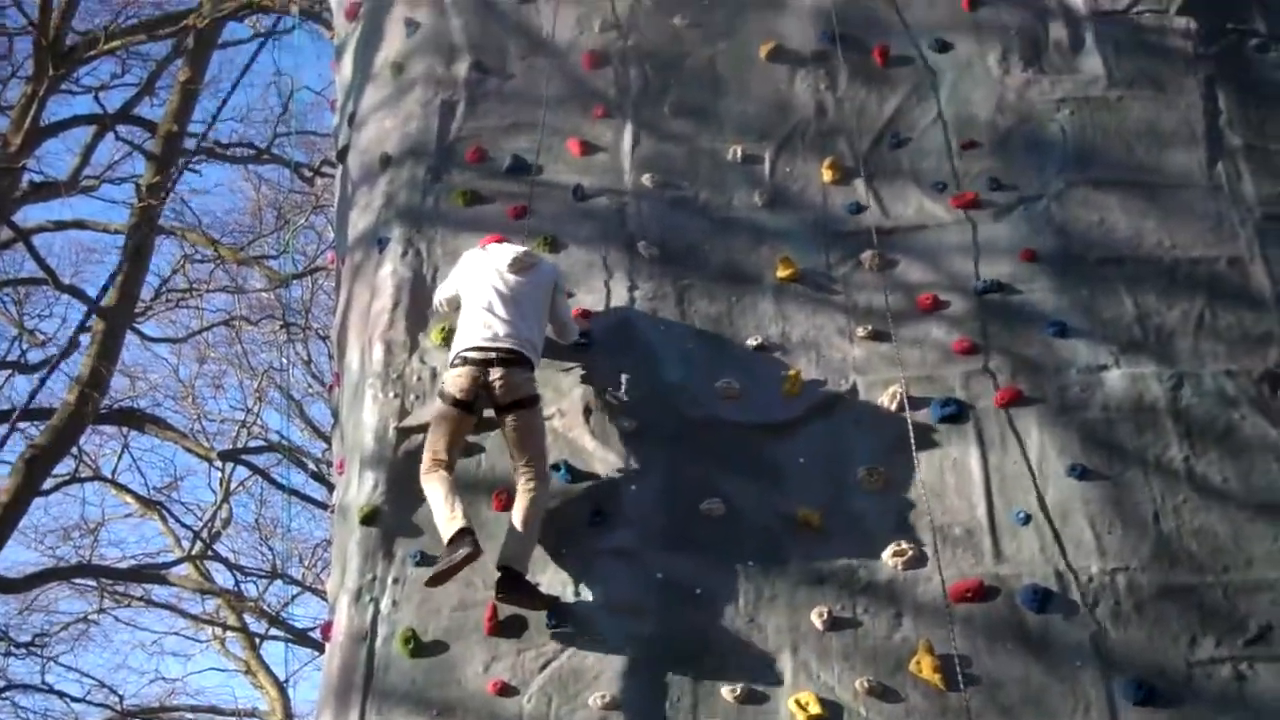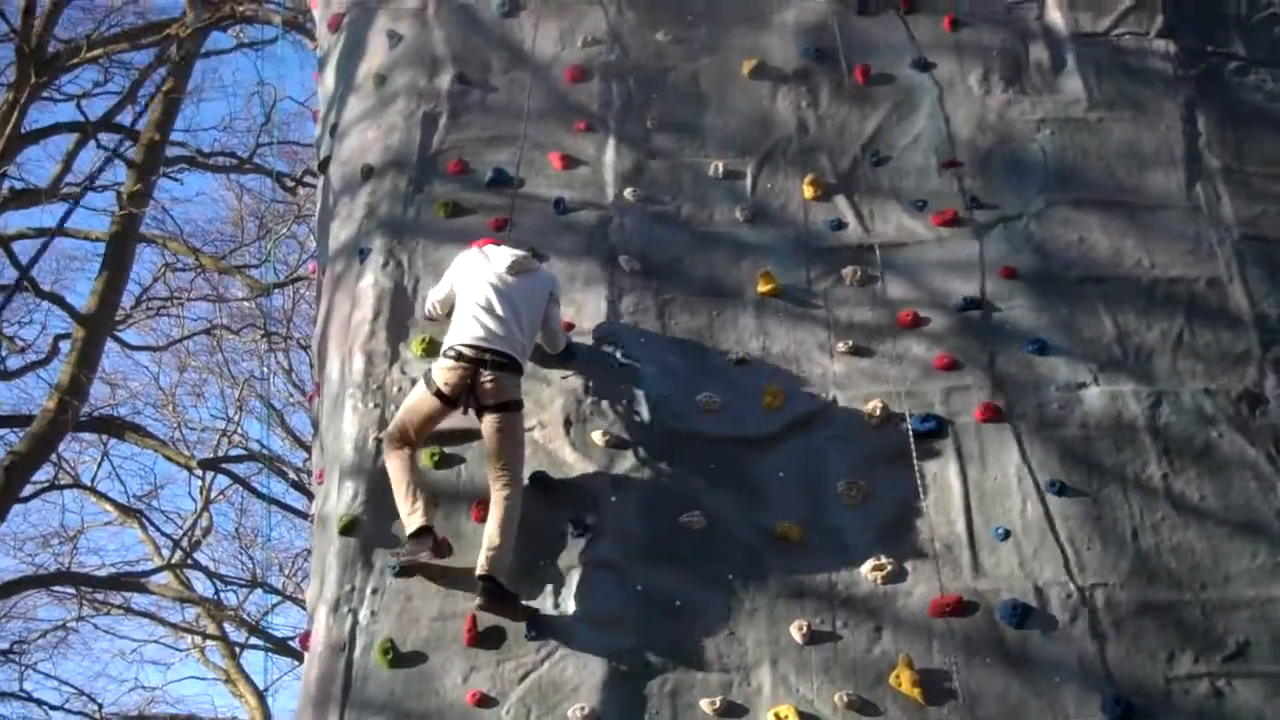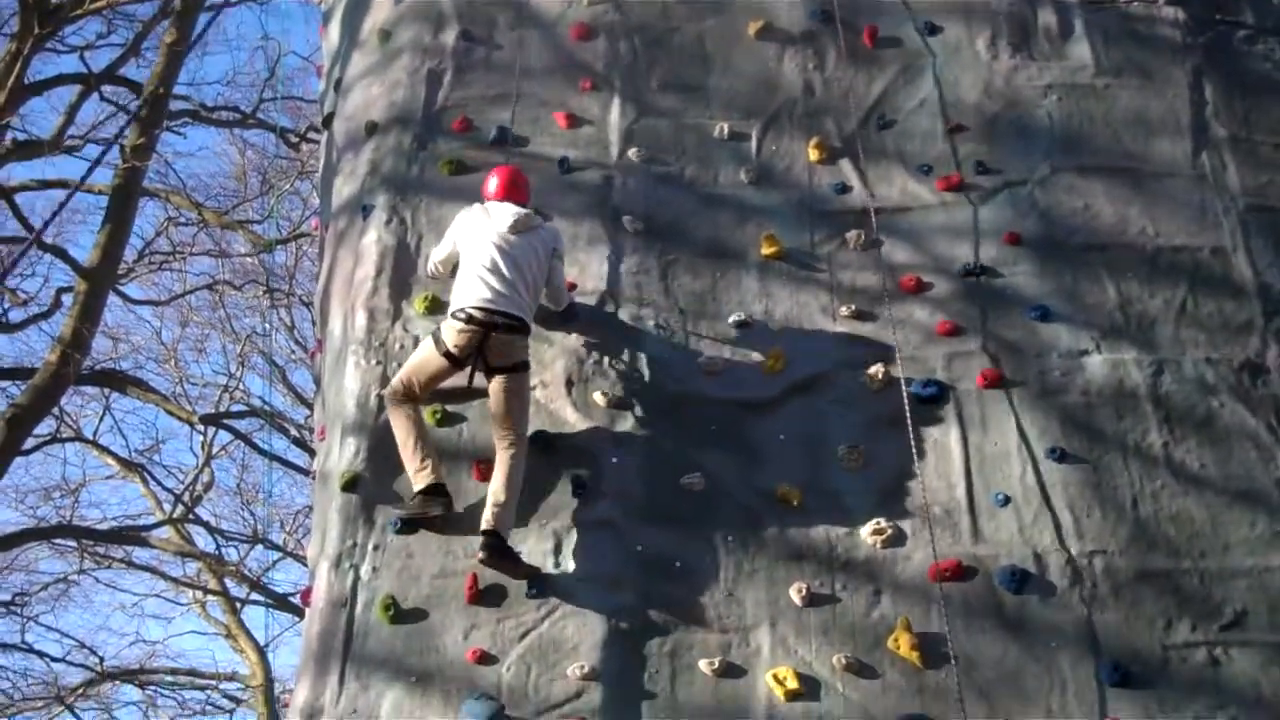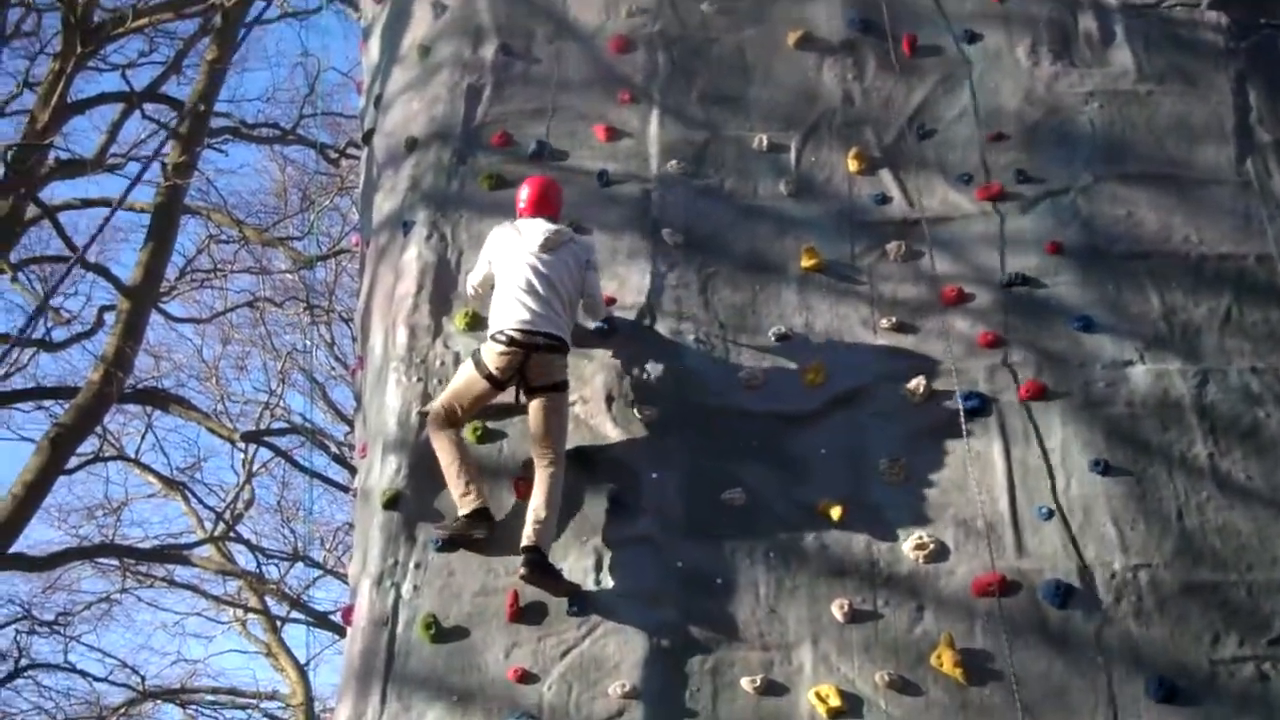
dt=0.3s
person 1, frame 1
left shoulder: (474, 257)
right shoulder: (548, 270)
left elbow: (441, 301)
right elbow: (568, 334)
right wrist: (578, 324)
left hip: (466, 366)
right hip: (514, 371)
left knee: (435, 467)
right knee: (532, 477)
left ankle: (459, 537)
right ankle: (510, 574)
person 1, frame 2
left shoulder: (469, 259)
right shoulder: (544, 278)
left elbow: (433, 307)
right elbow: (556, 345)
right wrist: (565, 339)
left hip: (456, 362)
right hip: (503, 373)
left knee: (396, 442)
right knee: (506, 483)
left ankle: (421, 533)
right ankle: (491, 580)
person 1, frame 3
left shoulder: (471, 216)
right shoulder: (549, 235)
left elbow: (435, 267)
right elbow: (559, 301)
right wrist: (565, 298)
left hip: (465, 323)
right hip: (511, 335)
left knee: (398, 395)
right knee: (511, 443)
left ankle: (431, 489)
right ankle: (494, 536)
person 1, frame 4
left shoulder: (503, 235)
right shoulder: (581, 248)
left elbow: (474, 289)
right elbow: (596, 311)
right wrist: (605, 315)
left hip: (505, 345)
right hip: (551, 354)
left knee: (440, 418)
right knee: (550, 460)
left ankle: (474, 512)
right ankle: (535, 552)
